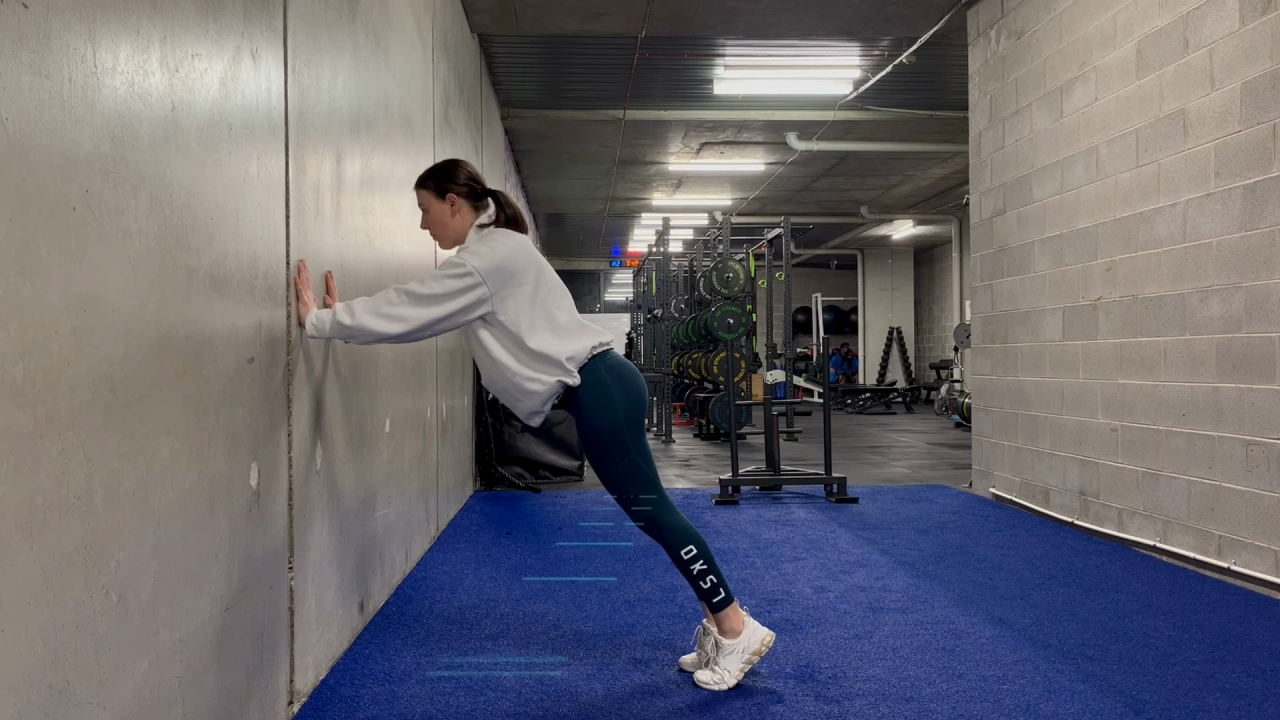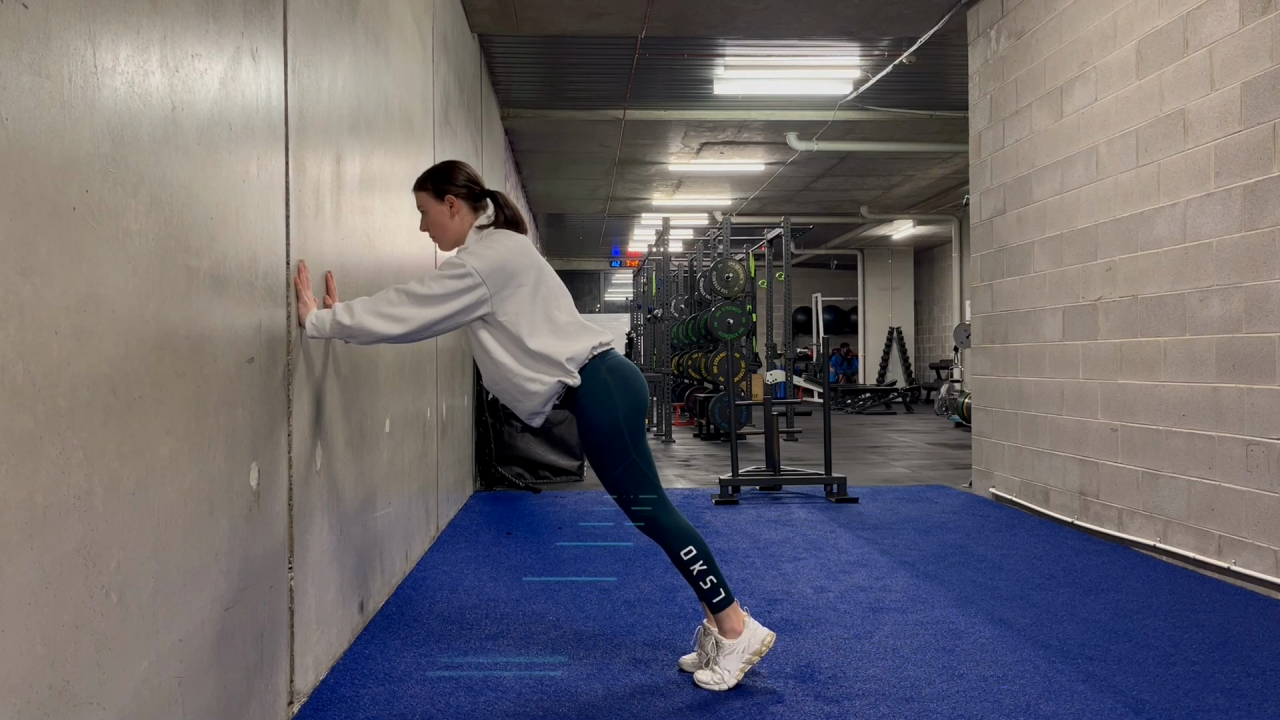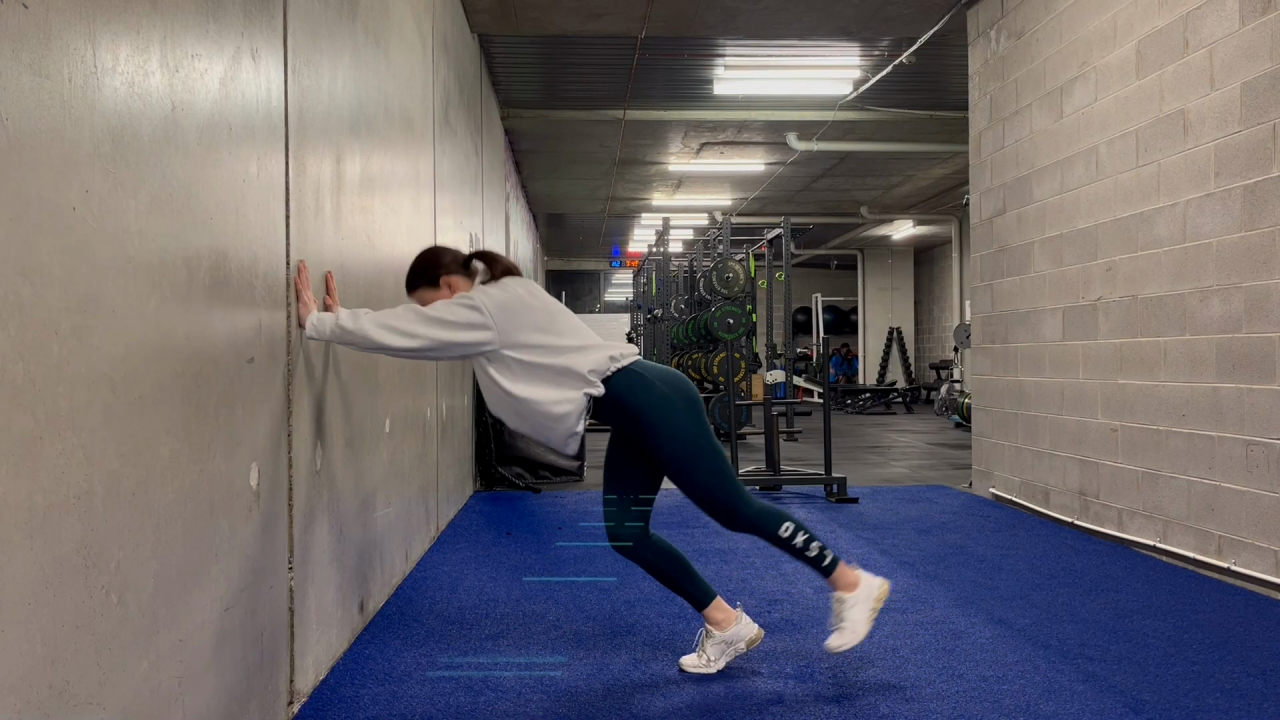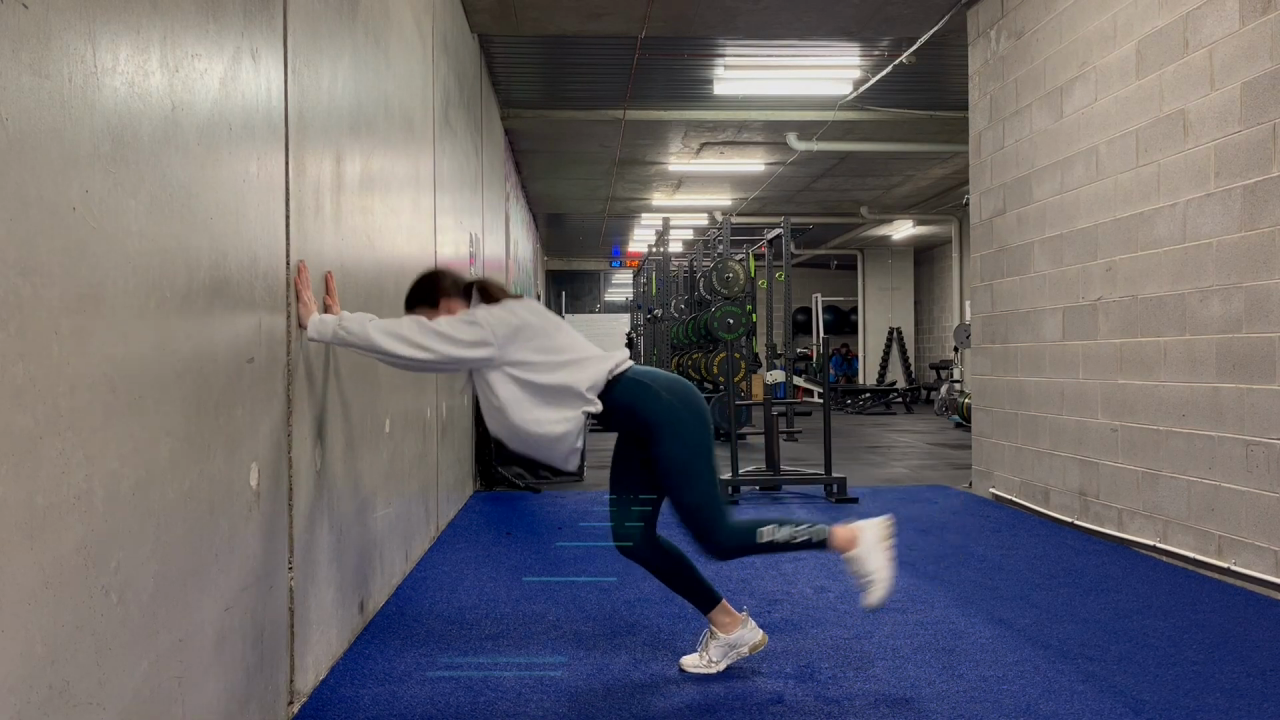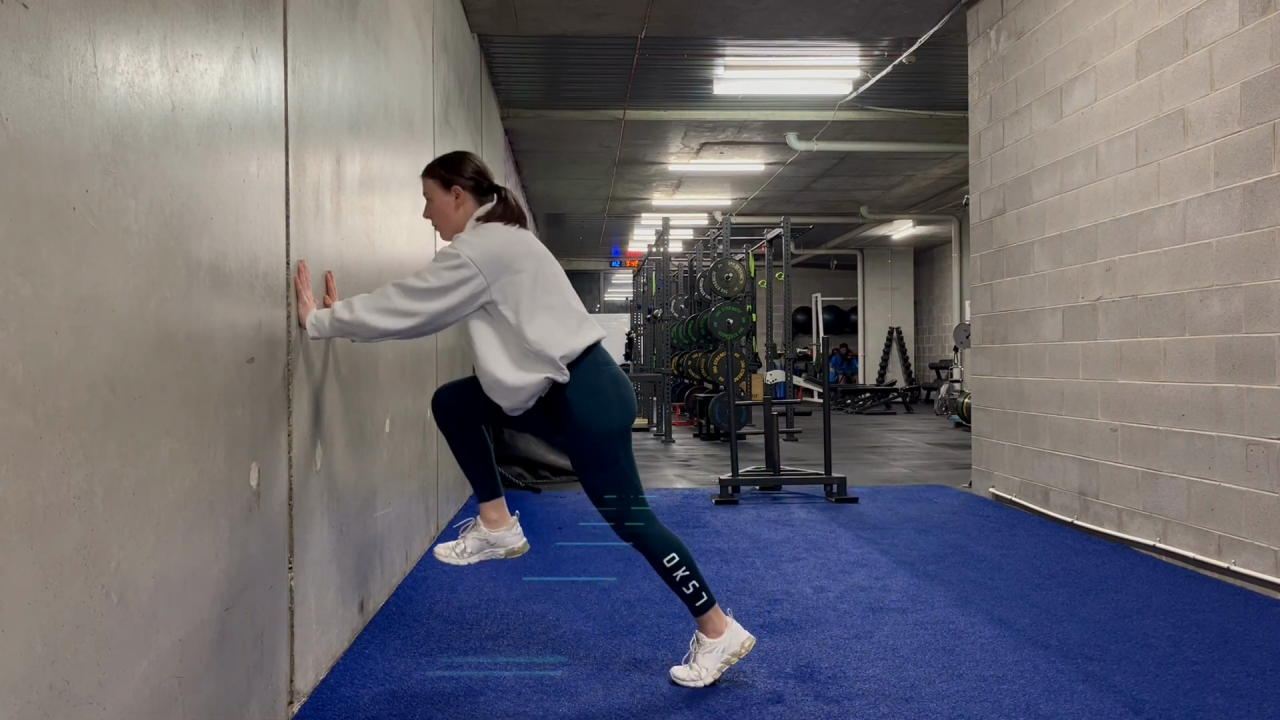
dt=1s
person 1, frame 1
left shoulder: (487, 257)
right shoulder: (494, 251)
left elbow: (410, 310)
right elbow: (419, 309)
left wrist: (319, 320)
right wrist: (344, 313)
left hip: (599, 388)
right hip: (599, 387)
left knee: (650, 510)
right knee: (648, 510)
left ankle: (737, 628)
right ankle: (720, 624)
person 1, frame 2
left shoulder: (487, 258)
right shoulder: (493, 254)
left elbow: (407, 311)
right elbow: (416, 311)
left wrist: (318, 320)
right wrist: (344, 315)
left hip: (599, 388)
right hip: (599, 387)
left knee: (649, 510)
right knee: (646, 510)
left ankle: (738, 629)
right ankle: (720, 623)
person 1, frame 3
left shoulder: (489, 305)
right shoulder: (491, 309)
left elbow: (405, 328)
right elbow: (409, 333)
left wrist: (318, 320)
right wrist: (342, 318)
left hip: (648, 399)
right hip: (634, 412)
left knee: (731, 510)
right knee: (625, 532)
left ankle: (851, 584)
right ankle: (727, 625)
person 1, frame 4
left shoulder: (491, 324)
right shoulder: (497, 323)
left elbow: (414, 340)
right elbow: (419, 344)
left wrist: (320, 323)
right wrist: (336, 320)
left hip: (663, 413)
right hip: (643, 420)
left knee: (718, 535)
right knee: (631, 536)
left ankle: (851, 539)
right ankle: (731, 626)
person 1, frame 5
left shoulder: (482, 249)
right shoulder: (496, 242)
left elbow: (407, 306)
right elbow: (417, 305)
left wrist: (320, 320)
right wrist: (344, 314)
left hip: (587, 392)
right hip: (562, 389)
left knee: (628, 518)
right knee: (452, 403)
left ankle: (720, 632)
right ankle: (497, 525)
